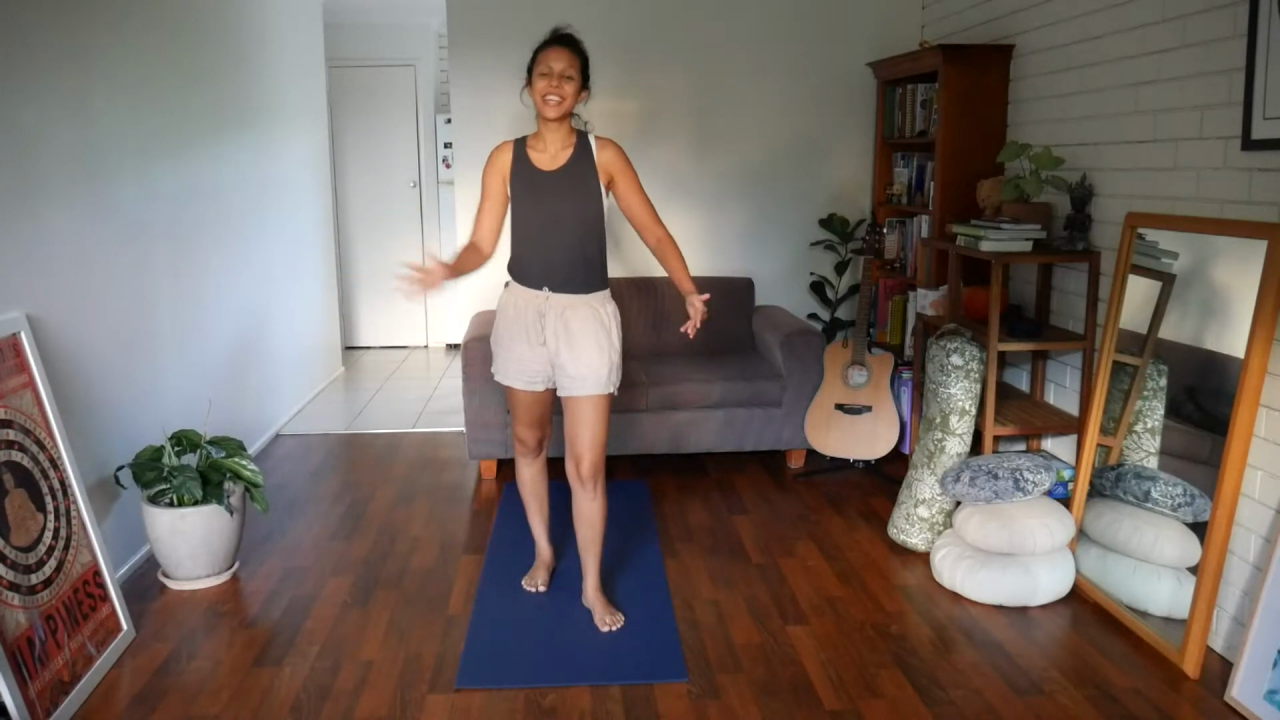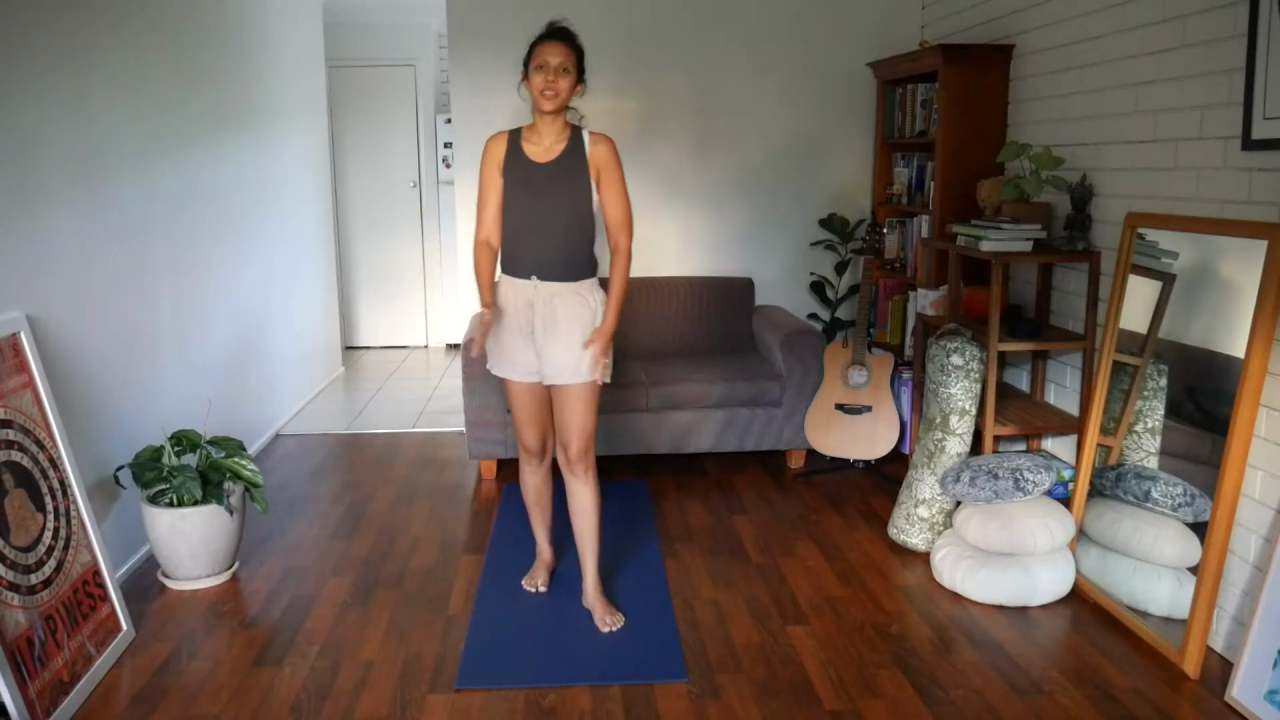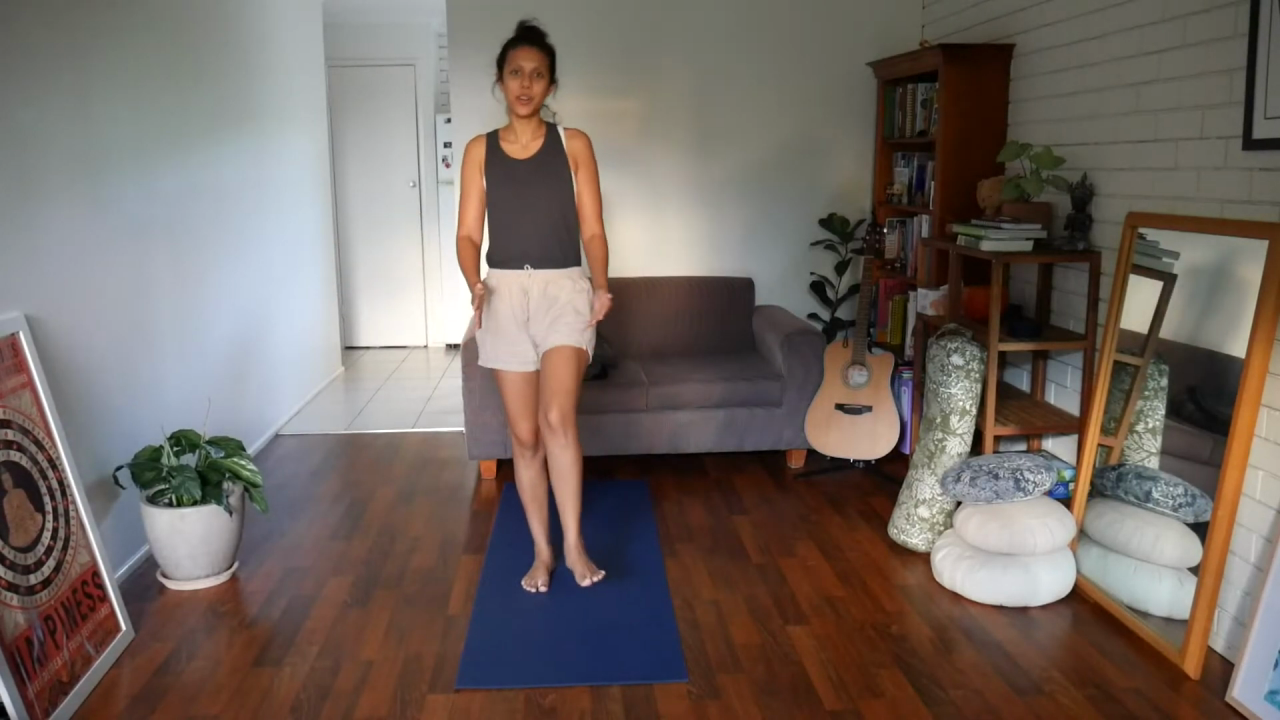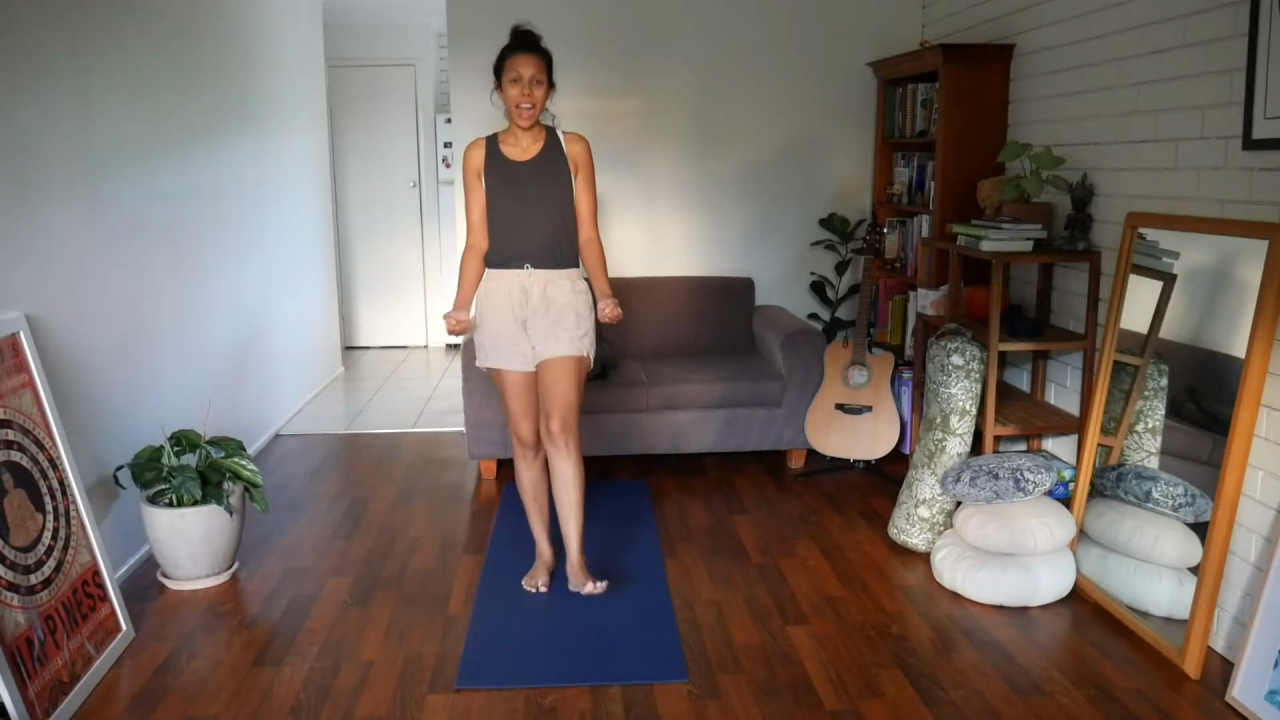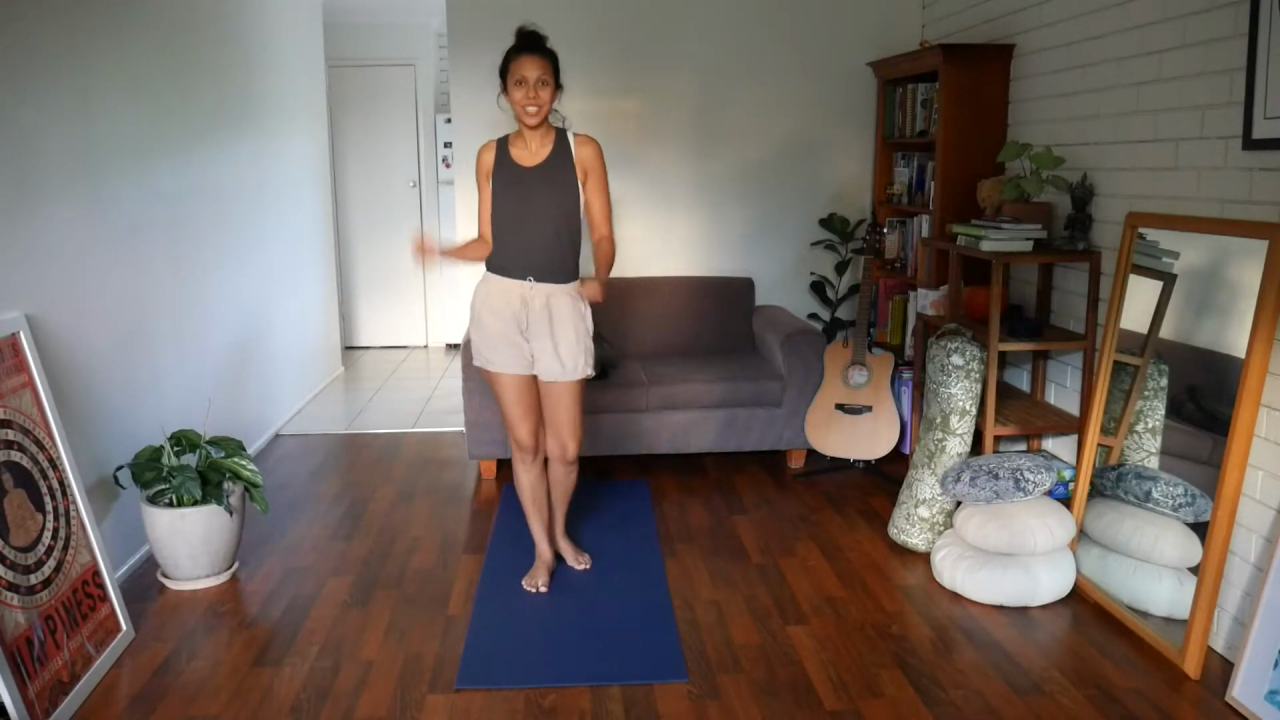
dt=0.5s
person 1, frame 1
left shoulder: (605, 156)
right shoulder: (505, 158)
left elbow: (653, 230)
right elbow: (480, 245)
left wrist: (690, 292)
right wrist: (447, 272)
left hip: (586, 316)
right hip: (523, 314)
left knee: (586, 469)
right knee: (528, 444)
left ankle: (592, 587)
right ankle: (543, 552)
person 1, frame 2
left shoulder: (598, 149)
right shoulder: (500, 148)
left elbow: (622, 242)
right elbow: (487, 238)
left wrist: (609, 322)
right wrist: (487, 303)
left hip: (576, 305)
right hip: (515, 302)
left knee: (577, 454)
right knee: (531, 446)
left ankle: (592, 585)
right ankle: (544, 552)
person 1, frame 3
left shoulder: (574, 144)
right shoulder: (479, 150)
left elbow: (592, 228)
right elbow: (468, 234)
left wrist: (600, 285)
right wrist: (474, 282)
left hip: (564, 291)
right hip: (504, 296)
left knee: (557, 417)
right knee: (524, 435)
left ankle: (574, 545)
right ankle: (542, 551)
person 1, frame 4
left shoulder: (573, 148)
right shoulder: (479, 153)
left elbow: (587, 234)
right elbow: (477, 240)
left wrist: (604, 295)
right wrist: (461, 306)
left hip: (562, 293)
right hip: (502, 297)
left knee: (560, 426)
right knee: (525, 435)
left ankle: (575, 556)
right ankle: (542, 550)
person 1, frame 5
left shoulder: (583, 151)
right shoulder: (491, 155)
left elbow: (603, 237)
right elbow: (486, 243)
left wrist: (598, 277)
right wrist: (442, 253)
left hip: (560, 305)
right hip: (500, 303)
left knee: (564, 447)
right knee: (524, 442)
left ankle: (559, 531)
right ankle: (539, 550)
